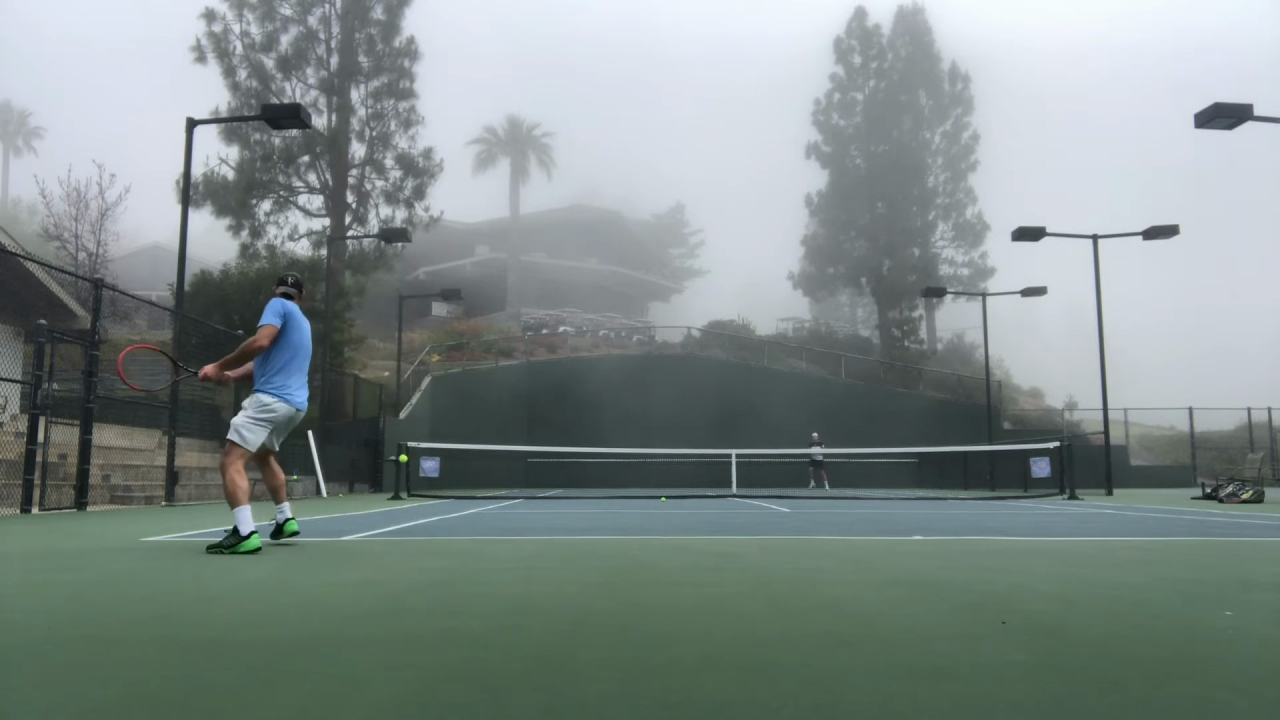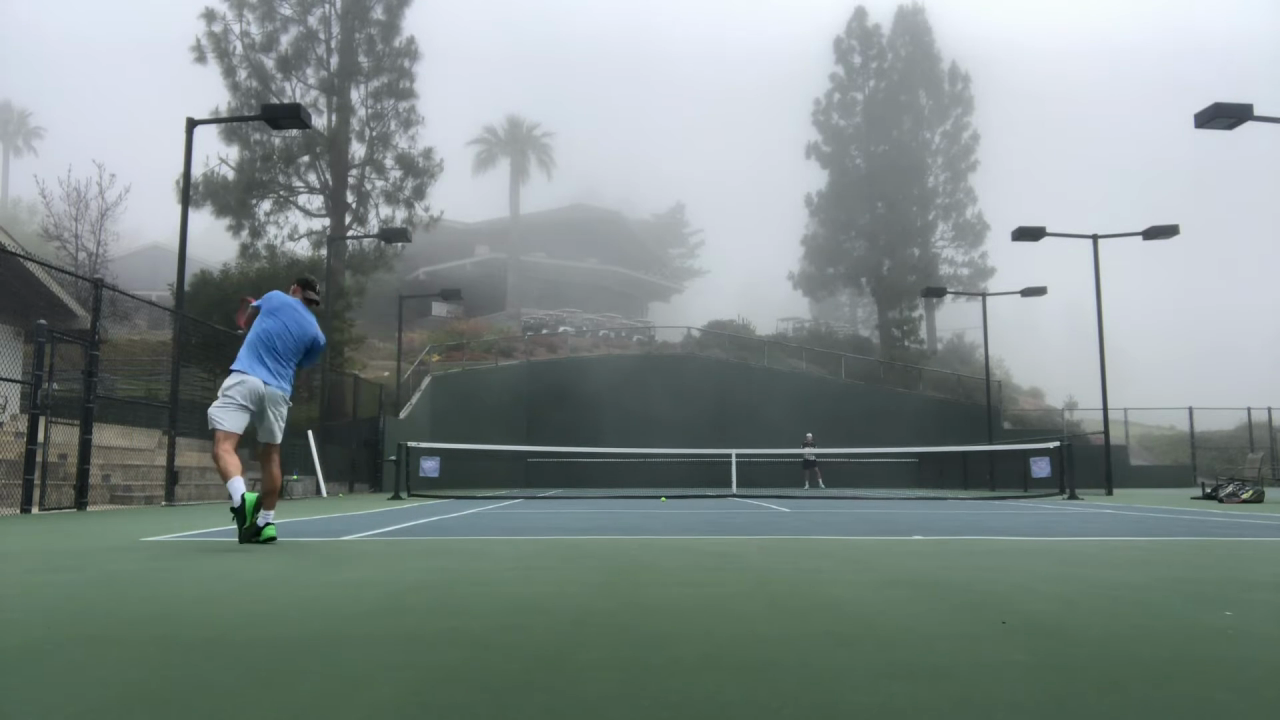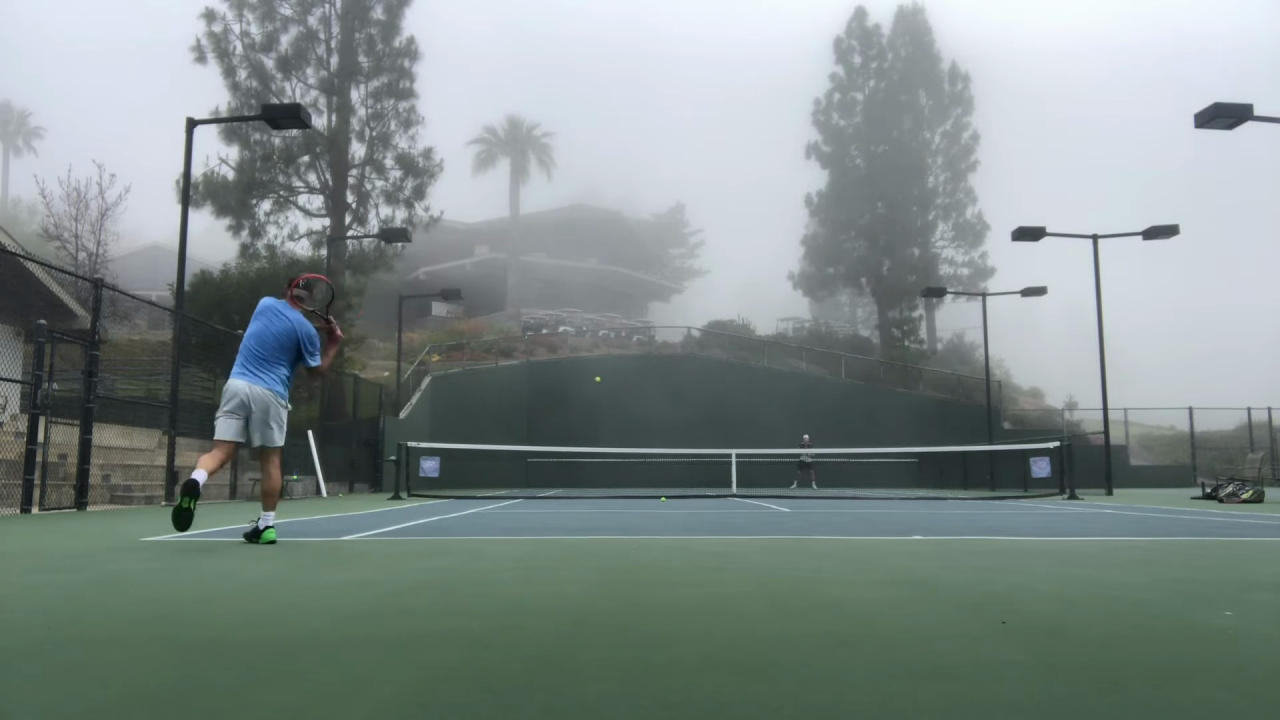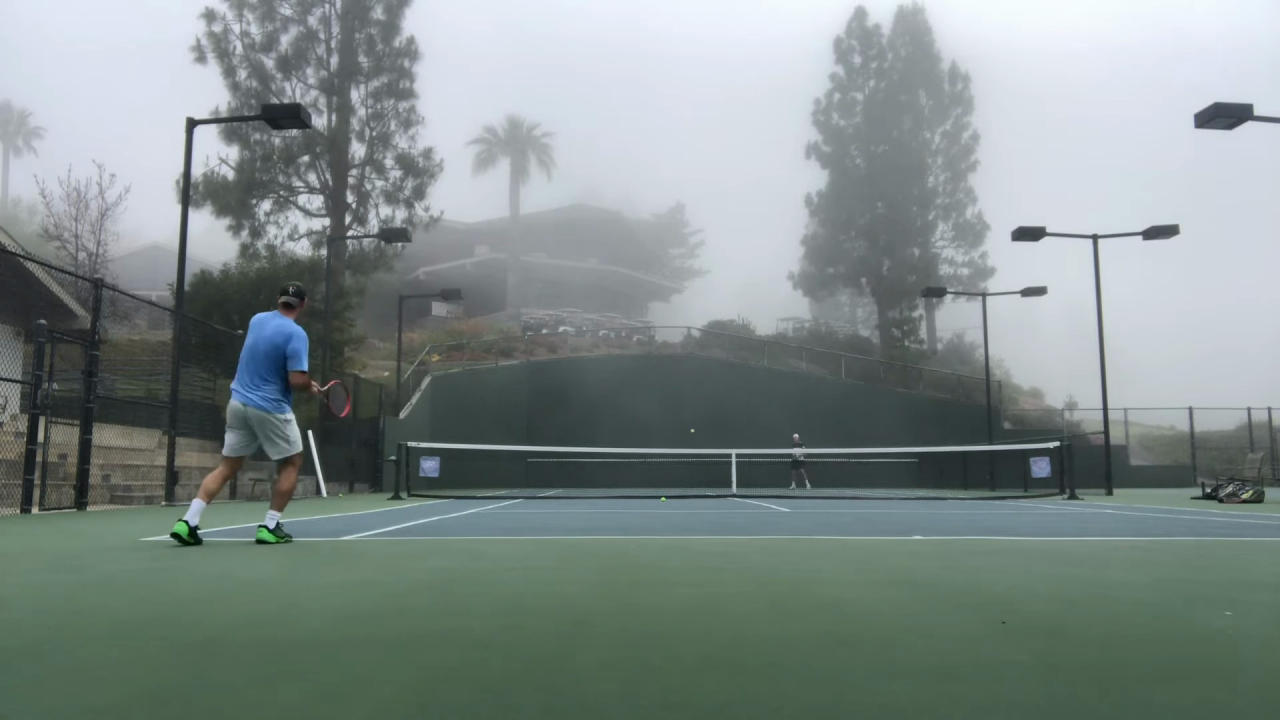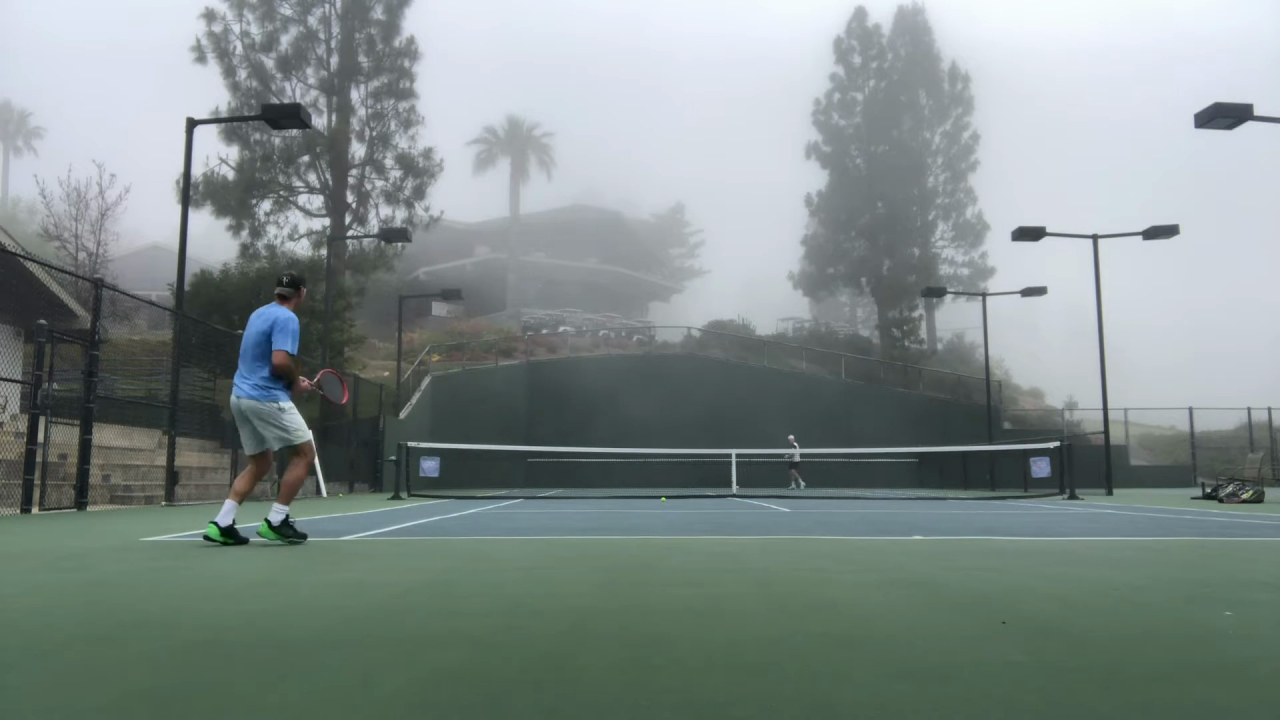
dt=0.3s
person 1, frame 1
left shoulder: (279, 305)
right shoulder: (302, 321)
left elbow: (260, 342)
left wrist: (219, 367)
right wrist: (230, 375)
left hip: (270, 400)
right hip: (295, 405)
left knee: (231, 463)
right knee: (265, 456)
left ankle: (245, 532)
right ankle: (285, 519)
person 1, frame 2
left shoulder: (276, 298)
right shoulder: (317, 335)
left elbow: (249, 321)
left hip: (244, 381)
right hip: (277, 392)
left knee: (223, 447)
right knee: (270, 456)
left ankle: (241, 499)
right ankle: (266, 524)
person 1, frame 3
left shoulder: (265, 304)
right shoulder: (307, 329)
right elbow: (315, 373)
right wrist: (333, 346)
left hip: (237, 385)
right hip: (270, 394)
left knee: (222, 450)
right knee: (270, 460)
left ankle: (195, 481)
right ankle: (266, 526)
person 1, frame 4
left shoulder: (257, 320)
right shoulder: (297, 334)
right elbow: (296, 381)
left wrist: (298, 366)
right wrist: (309, 385)
left hip: (239, 402)
right hip: (271, 408)
left knee: (227, 467)
right knee: (292, 463)
left ankle: (188, 523)
right ankle: (270, 526)
person 1, frame 5
left shoulder: (257, 315)
right shoulder: (287, 320)
right elbow: (279, 362)
left wrist: (291, 379)
right wrist: (295, 382)
left hip: (241, 398)
right hip: (267, 399)
left knee: (259, 464)
right knee: (304, 454)
left ankle: (221, 523)
right ankle: (278, 518)
